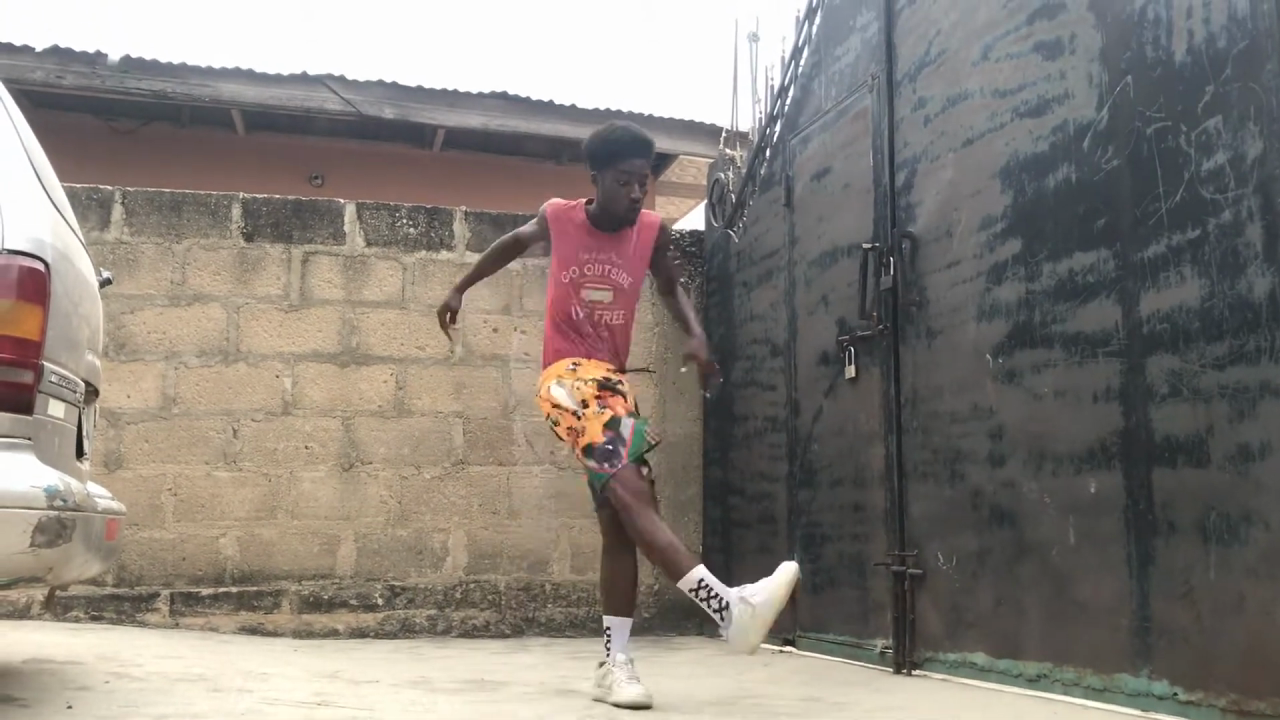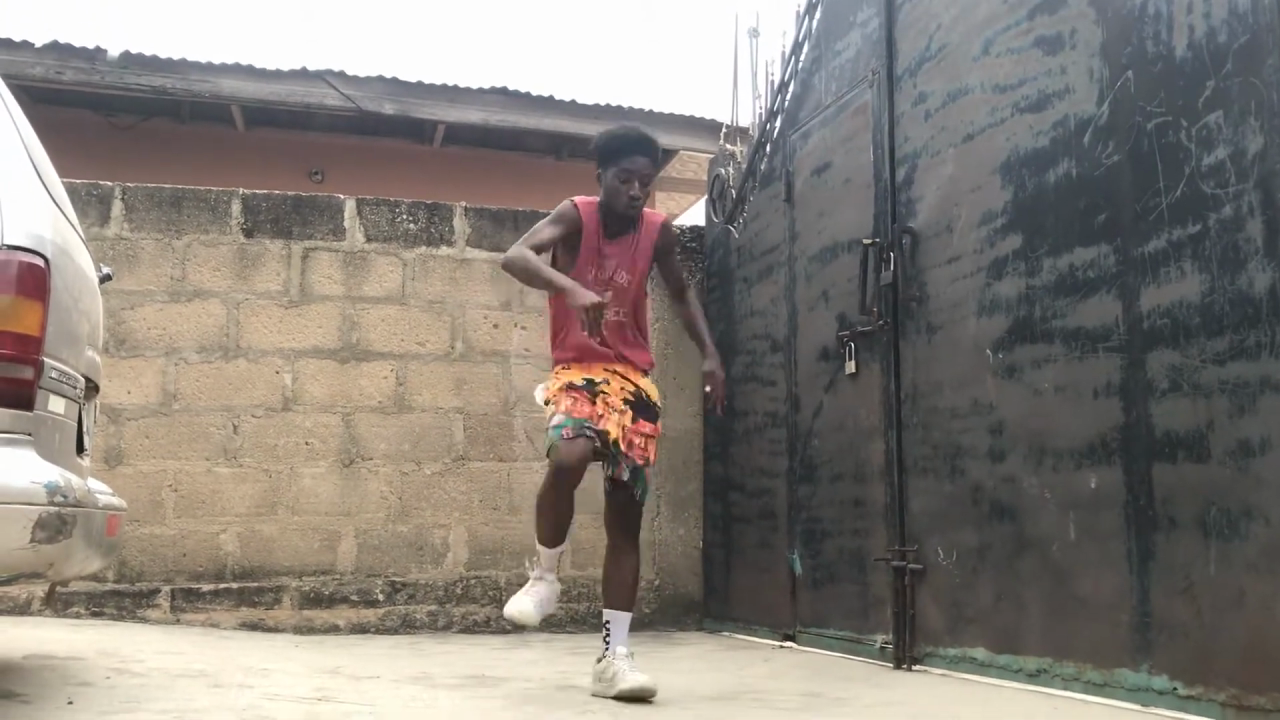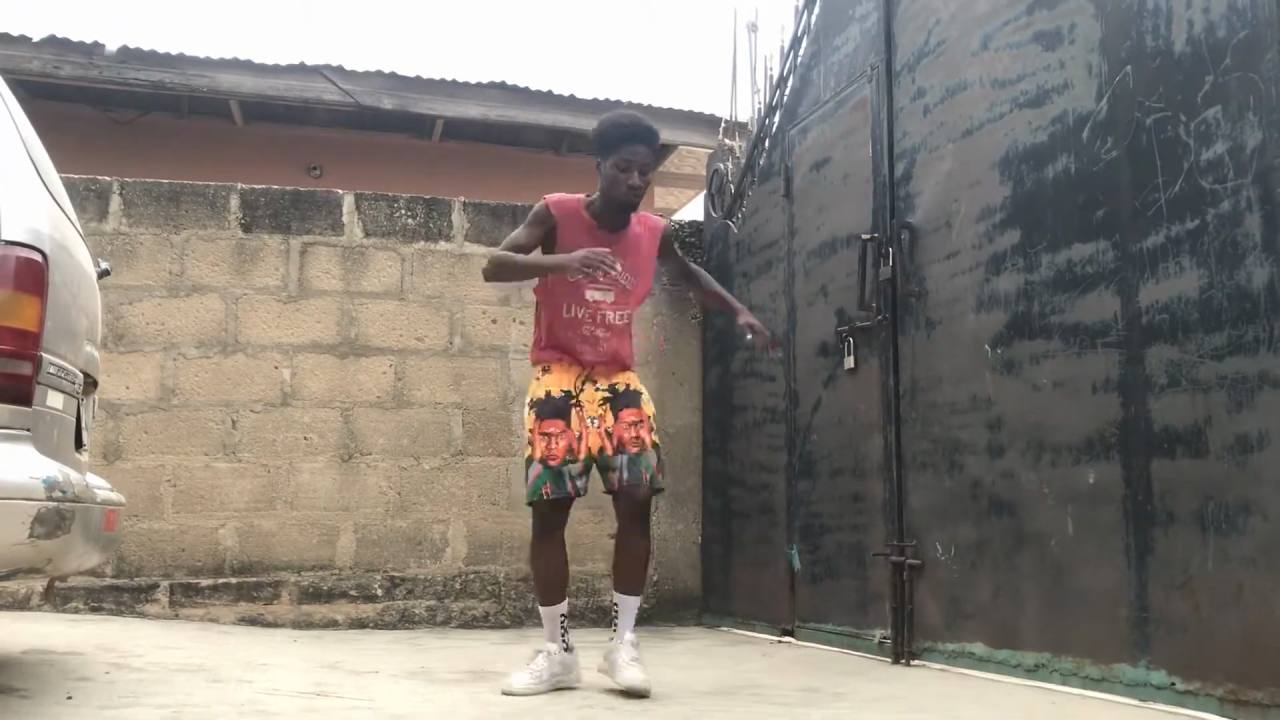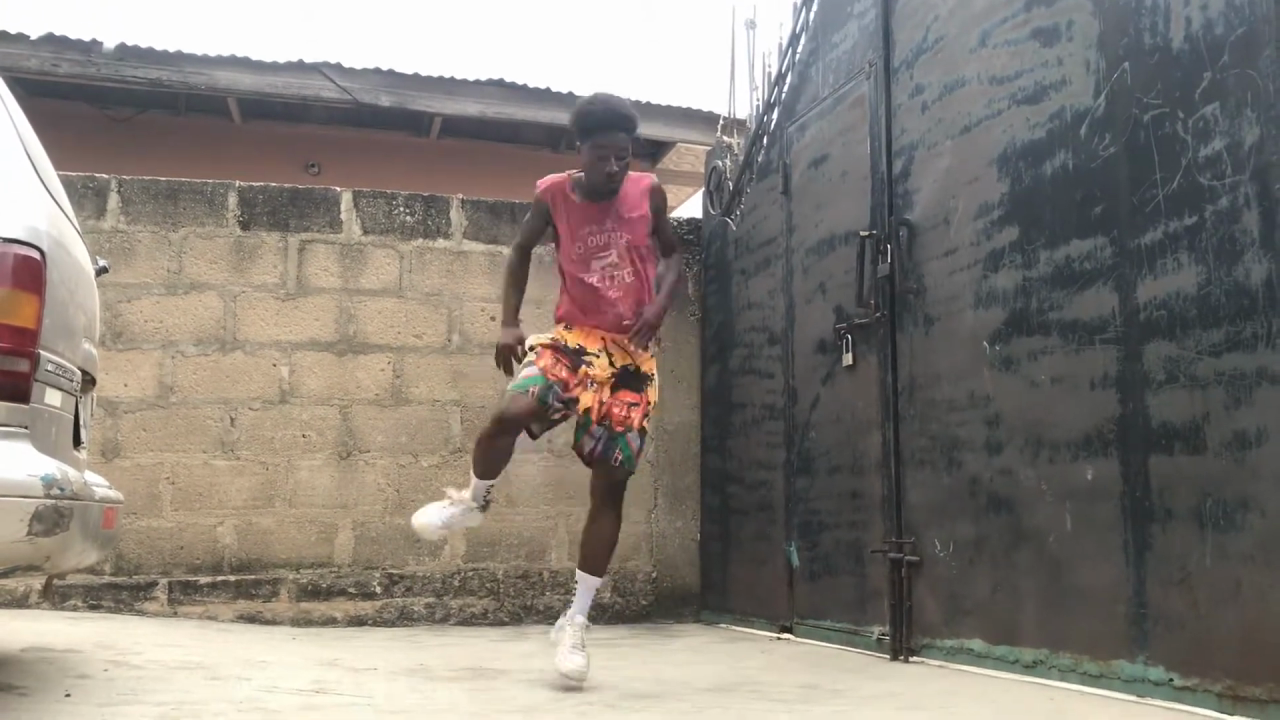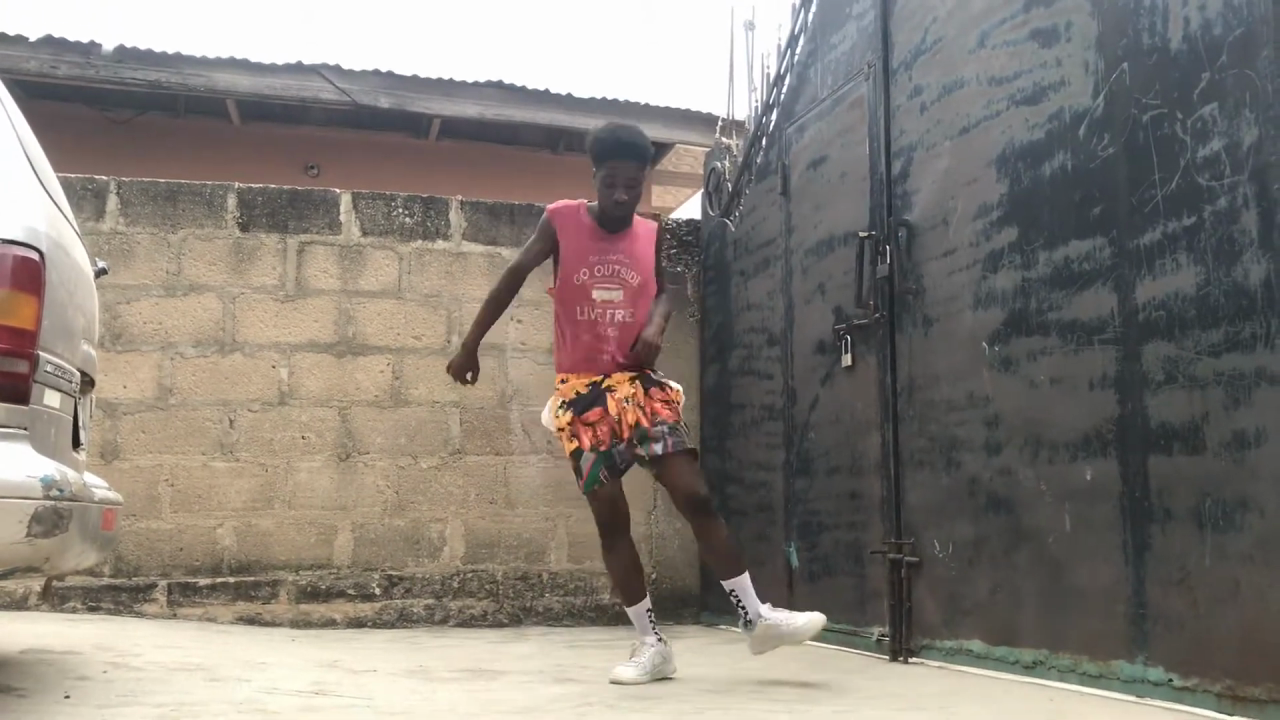
dt=0.3s
person 1, frame 1
left shoulder: (652, 230)
right shoulder: (557, 217)
left elbow: (671, 290)
right elbow: (512, 242)
left wrist: (695, 336)
right wrist: (458, 289)
left hip: (617, 381)
right hip: (572, 377)
left knee: (620, 516)
right knee: (625, 494)
left ankle: (615, 667)
right ankle: (725, 605)
person 1, frame 2
left shoulder: (658, 230)
right shoulder: (574, 215)
left elbow: (680, 291)
right elbow: (516, 256)
left wrist: (710, 355)
right wrist: (572, 289)
left hip: (634, 383)
right hip: (577, 376)
left knee: (625, 518)
right knee: (568, 459)
left ankle: (614, 657)
right ankle: (544, 575)
person 1, frame 3
left shoulder: (653, 231)
right shoulder: (556, 212)
left elbow: (690, 273)
right elbow: (494, 266)
left wrist: (740, 312)
right wrist: (554, 261)
left hip: (619, 385)
right hip: (559, 383)
left knee: (634, 502)
right knee: (547, 514)
left ankle: (622, 644)
right ankle: (556, 652)
person 1, frame 4
left shoulder: (649, 191)
right shoulder: (553, 194)
left elbow: (670, 254)
right elbow: (520, 253)
left wrist: (658, 307)
right wrist: (509, 323)
left hip: (630, 356)
right hip: (572, 341)
left knee: (611, 487)
right knee: (510, 410)
left ankle: (575, 622)
right ankle: (474, 500)
person 1, frame 5
left shoulder: (648, 231)
right shoulder: (560, 220)
right elbow: (513, 276)
left wrist: (653, 330)
right wrist: (470, 343)
left hip: (637, 378)
right hip: (581, 389)
left knee: (695, 496)
right knee: (611, 517)
left ankle: (756, 617)
right ankle: (650, 642)
